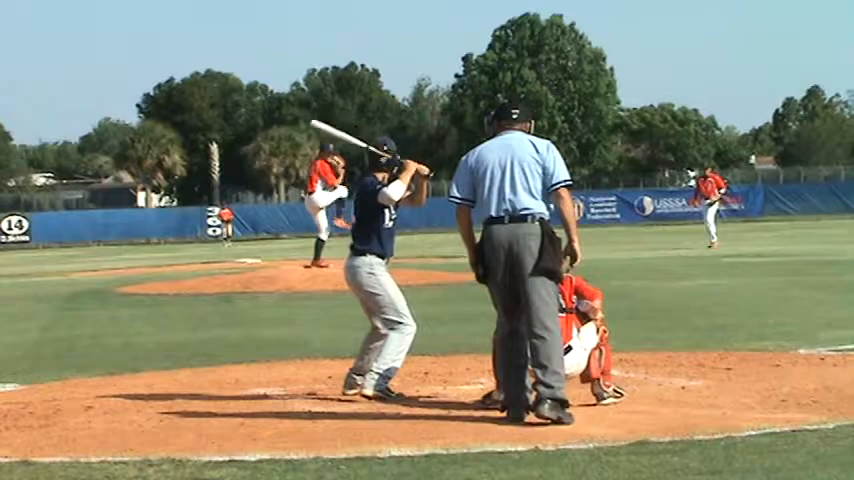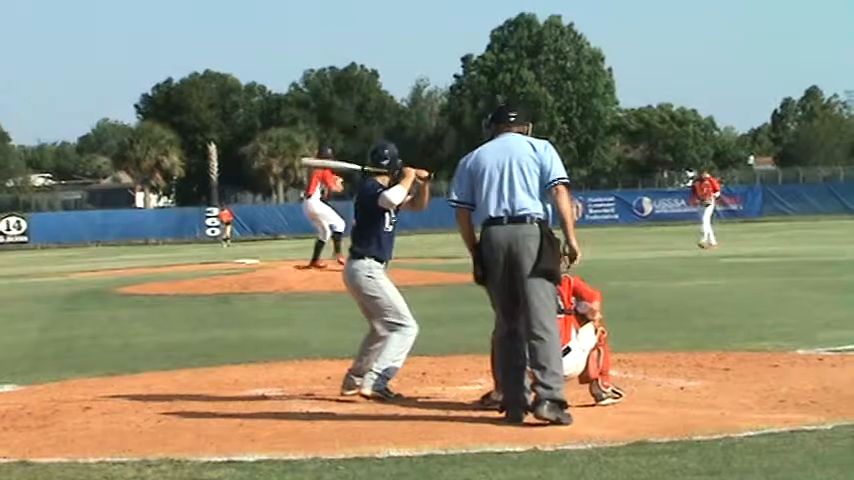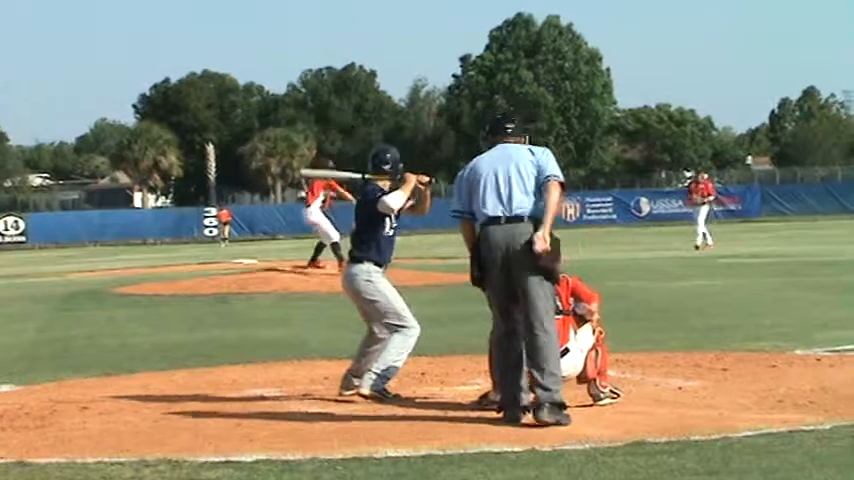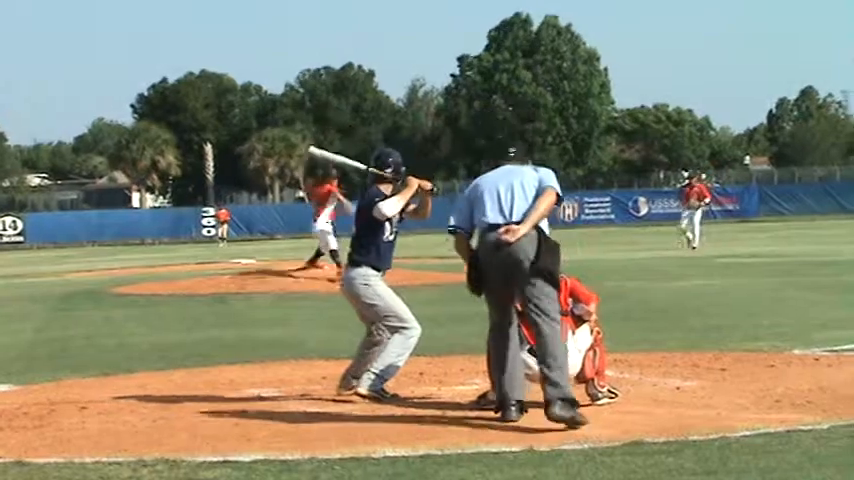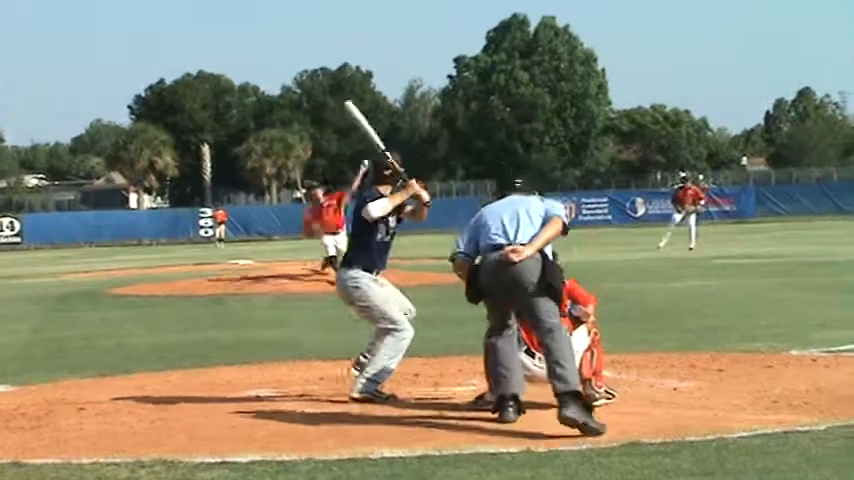
dt=0.2s
person 1, frame 1
left shoulder: (475, 155)
right shoulder: (542, 147)
left elbow: (463, 210)
right elbow: (561, 194)
left wrist: (472, 251)
right wrist: (573, 239)
left hip: (494, 238)
right hip: (532, 233)
left knee: (508, 322)
right knee: (542, 319)
left ankle: (515, 403)
right ankle: (550, 397)
person 1, frame 2
left shoulder: (472, 158)
right shoulder: (540, 147)
left elbow: (463, 213)
right elbow: (559, 191)
left wrist: (475, 252)
right wrist: (571, 236)
left hip: (492, 238)
right hip: (531, 234)
left knee: (506, 323)
right knee: (541, 320)
left ankle: (514, 404)
right ankle: (548, 398)
person 1, frame 3
left shoulder: (472, 167)
right shoulder: (537, 153)
left elbow: (466, 222)
right elbow: (552, 186)
left wrist: (478, 257)
right wrist: (545, 229)
left hip: (490, 239)
right hip: (527, 233)
left knee: (505, 324)
right knee: (540, 321)
left ankle: (512, 403)
right ankle: (548, 402)
person 1, frame 4
left shoulder: (477, 183)
right shoulder: (539, 172)
left elbow: (460, 240)
right elbow: (549, 195)
left wrist: (477, 267)
right wrist: (523, 228)
left hip: (488, 247)
right hip: (531, 245)
left knee: (501, 325)
right knee: (546, 320)
left ankle: (509, 402)
right ankle: (558, 399)
person 1, frame 5
left shoulder: (484, 212)
right shoulder: (546, 203)
left elbow: (460, 265)
right elbow: (557, 222)
left wrist: (479, 283)
right wrist: (529, 250)
left hip: (489, 266)
right hip: (531, 265)
left knee: (500, 330)
right knee: (551, 330)
left ankle: (507, 402)
right ankle: (570, 401)
person 2, frame 1
left shoulder: (383, 185)
right shoulder: (368, 184)
left elbow: (416, 200)
right elbow: (391, 195)
left wrist: (421, 178)
right wrist: (407, 171)
left hip: (367, 266)
right hip: (368, 266)
left knee: (383, 326)
right knee: (403, 325)
left ankle: (356, 380)
right ankle: (375, 384)
person 2, frame 2
left shoulder: (384, 188)
right shoulder: (370, 188)
left elbow: (418, 205)
right elbow: (392, 199)
left wrist: (423, 183)
right wrist: (408, 177)
left hip: (364, 269)
right hip: (367, 269)
left knee: (383, 327)
right knee: (405, 327)
left ankle: (354, 380)
right ankle: (374, 384)
person 2, frame 3
left shoulder: (386, 193)
right shoulder: (371, 192)
left elbow: (419, 210)
right elbow: (391, 205)
left wrist: (424, 188)
right wrist: (409, 183)
left hip: (362, 273)
right hip: (365, 274)
left knee: (380, 330)
right knee: (408, 328)
left ankle: (352, 381)
right ankle: (372, 384)
person 2, frame 4
left shoulder: (389, 197)
right shoulder: (372, 197)
left elbow: (421, 214)
right elbow: (386, 212)
left wrist: (425, 193)
right wrist: (410, 188)
left hip: (362, 277)
right hip: (363, 278)
left knee: (380, 331)
right knee: (409, 329)
left ankle: (350, 381)
right ankle: (370, 384)
person 2, frame 5
left shoulder: (389, 199)
right shoulder: (369, 197)
left elbow: (417, 216)
right elbow: (372, 213)
left wrist: (423, 201)
right wrist: (406, 192)
left hip: (368, 276)
right hip: (356, 278)
left knee: (407, 312)
right knee: (401, 330)
left ankle: (364, 363)
right ankle: (365, 387)
person 3, frame 1
right shoulder: (570, 281)
right elbow: (596, 303)
right hip: (572, 363)
right knee: (598, 327)
left ankle: (502, 394)
right ankle: (603, 388)
person 3, frame 2
right shoulder: (569, 281)
right elbow: (594, 304)
right wrist: (590, 315)
right hip: (571, 364)
right knee: (596, 327)
left ankle: (500, 394)
right ankle: (601, 389)
person 3, frame 3
right shoulder: (567, 282)
right elbow: (592, 307)
right hip: (569, 366)
right knee: (594, 327)
left ankle: (499, 394)
right ankle: (599, 389)
person 3, frame 4
right shoulder: (565, 282)
right elbow: (590, 307)
left hip: (528, 367)
right hip: (567, 365)
right knee: (592, 327)
left ankle: (497, 394)
right ankle: (597, 389)
person 3, frame 5
right shoulder: (564, 284)
right elbow: (588, 310)
left hip: (527, 367)
right knee: (590, 329)
left ankle: (495, 395)
right ankle: (594, 390)
person 4, frame 1
left shoulder: (316, 163)
right shoulder: (323, 165)
left elbow: (328, 181)
right elbow: (334, 184)
left wrist: (337, 170)
right wrist: (341, 175)
left hip: (310, 201)
right hip: (317, 197)
left knee: (323, 231)
right knee: (342, 190)
left ankle: (316, 260)
right ankle: (339, 218)
person 4, frame 2
left shoulder: (316, 169)
right shoulder: (324, 170)
right elbow: (333, 188)
left wrist: (334, 181)
right wrist: (339, 186)
left hip: (309, 205)
right hip: (314, 204)
left knee: (325, 233)
right knee: (339, 224)
left ankle: (314, 261)
right ankle: (338, 253)
person 4, frame 3
left shoulder: (315, 179)
right shoulder: (327, 180)
right elbow: (342, 192)
right wrist: (354, 201)
left hip: (310, 213)
right hip: (314, 212)
left knee: (326, 237)
right knee: (333, 235)
left ankle: (313, 261)
right ankle: (342, 262)
person 4, frame 4
left shoulder: (318, 187)
right shoulder: (329, 188)
right elbow: (336, 194)
right wrist: (346, 203)
left hip: (326, 223)
right hip: (321, 225)
left knee: (325, 243)
right knee: (331, 243)
left ankle: (312, 262)
right ankle: (340, 268)
person 4, frame 5
left shoulder: (333, 198)
right shoulder: (312, 210)
left elbow: (351, 190)
left hip: (339, 234)
right hip: (326, 235)
right knee: (331, 254)
